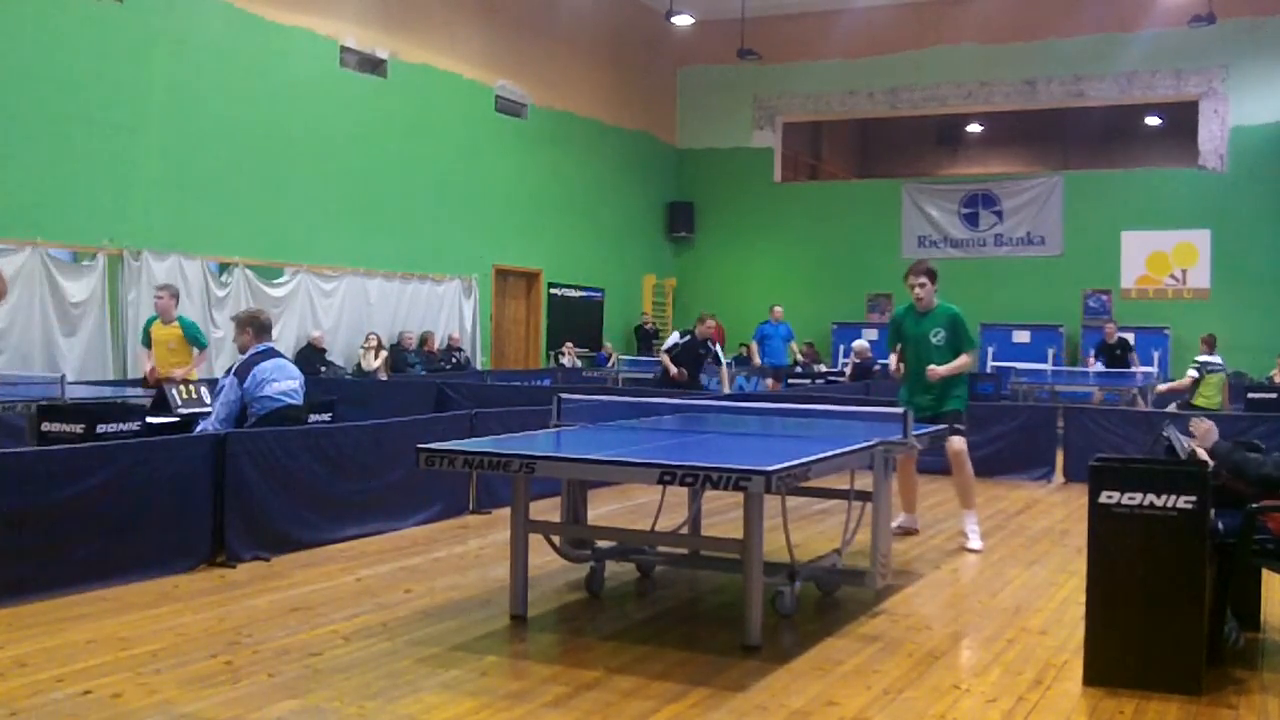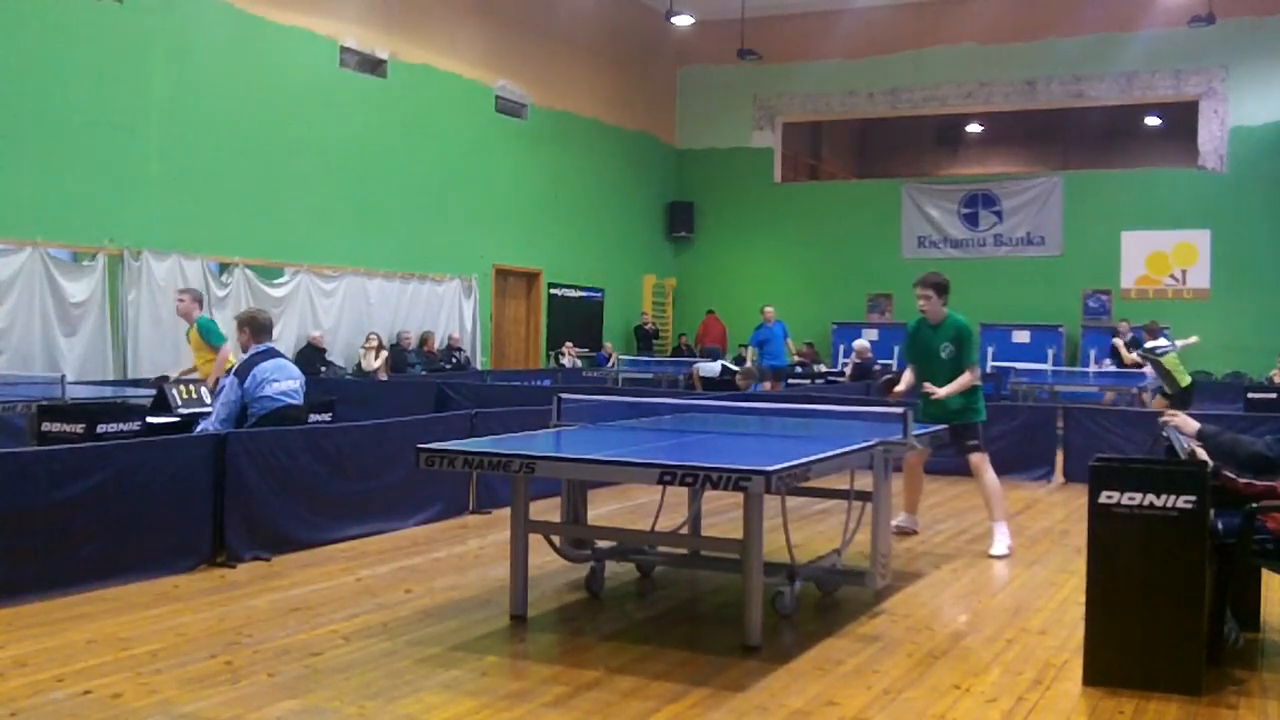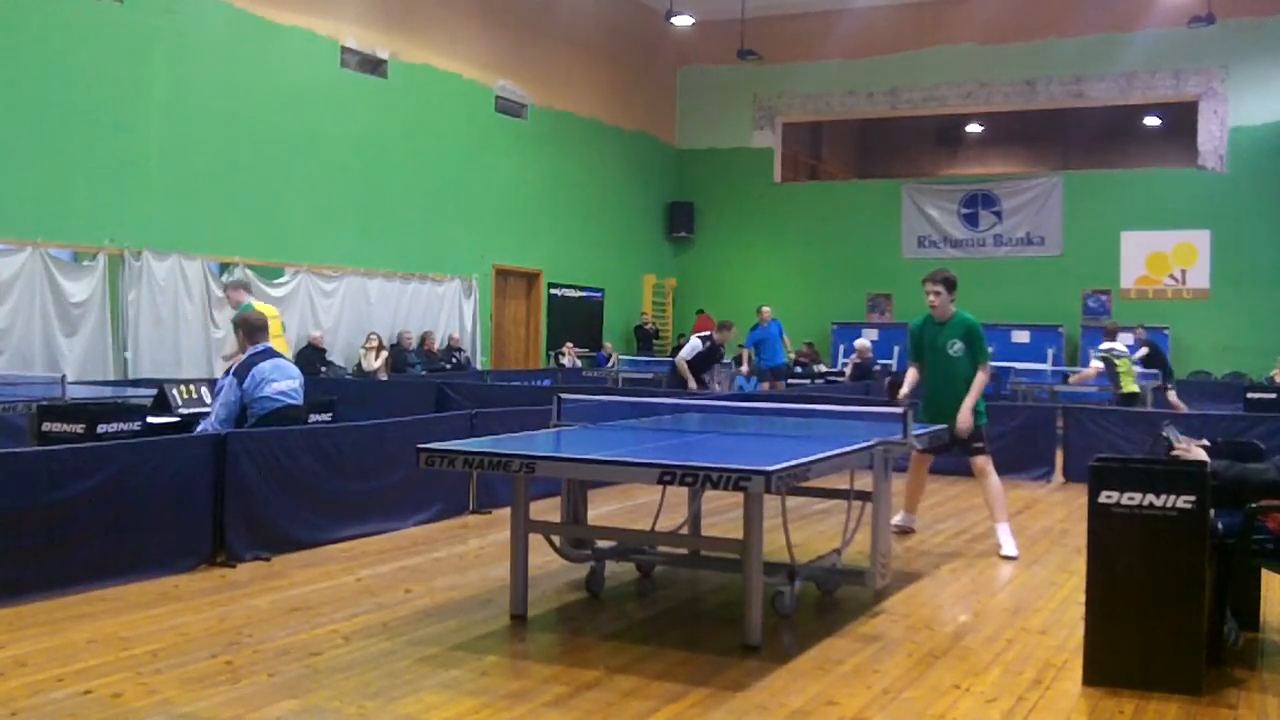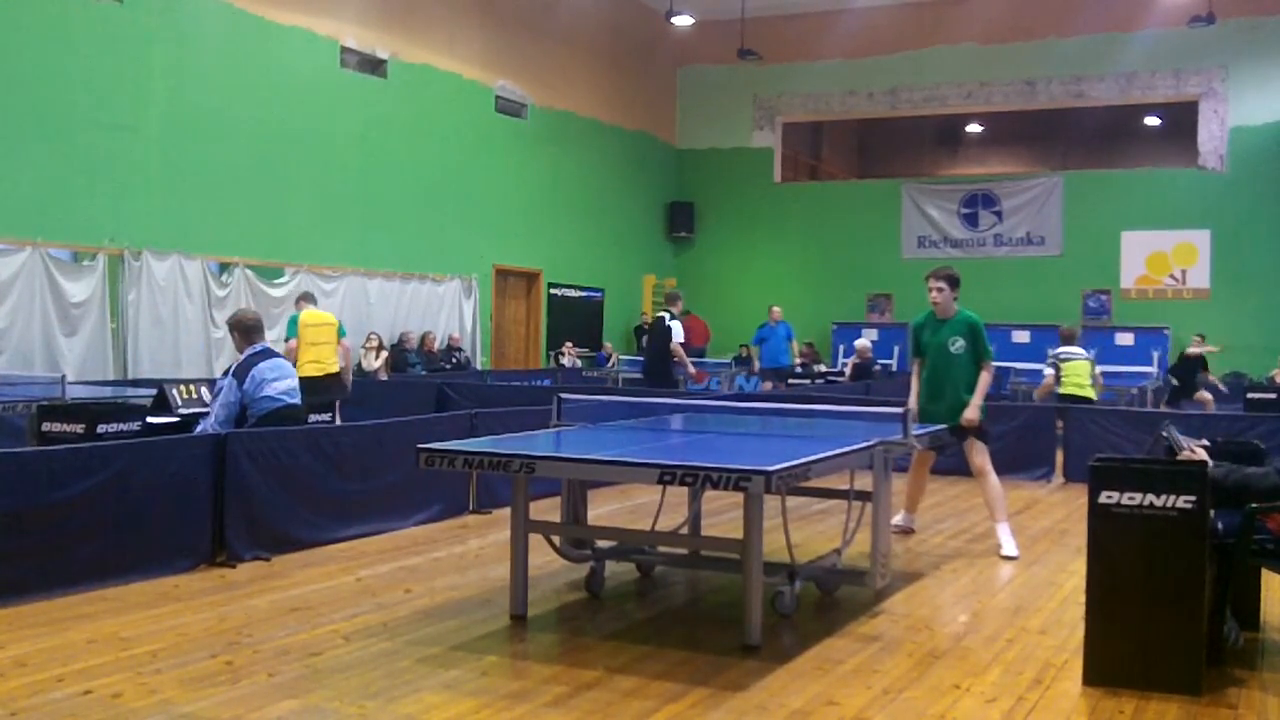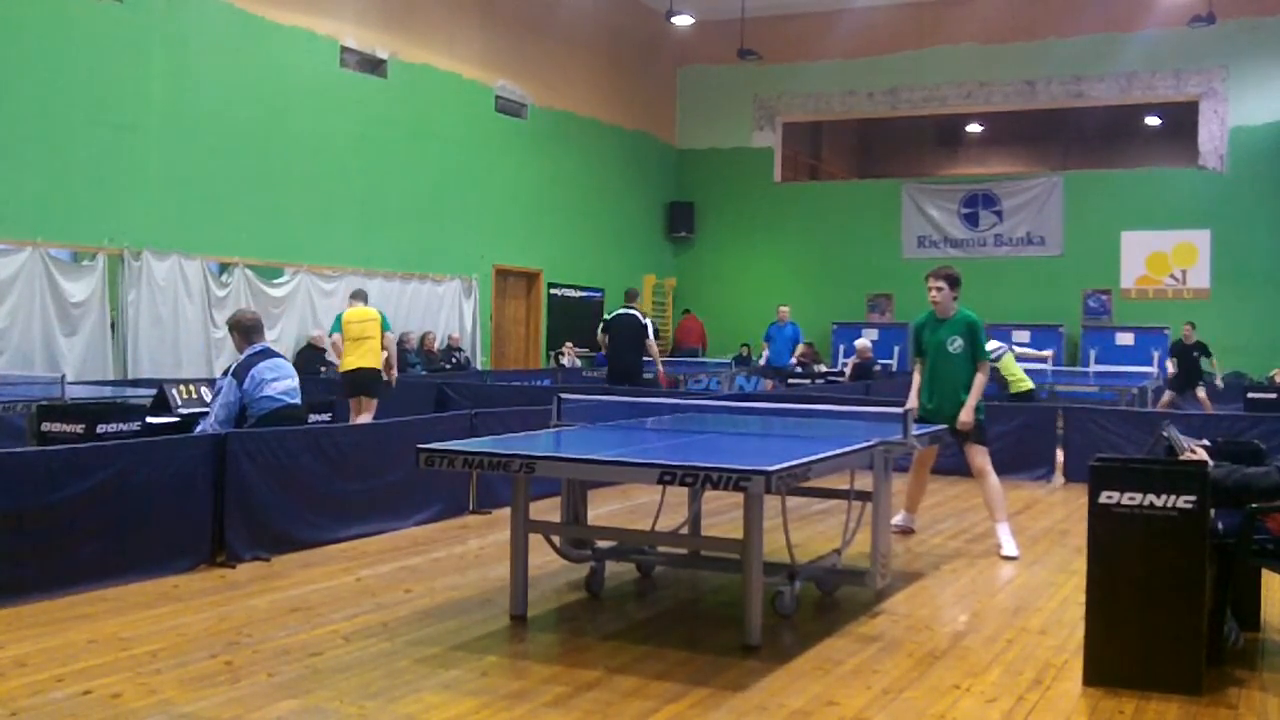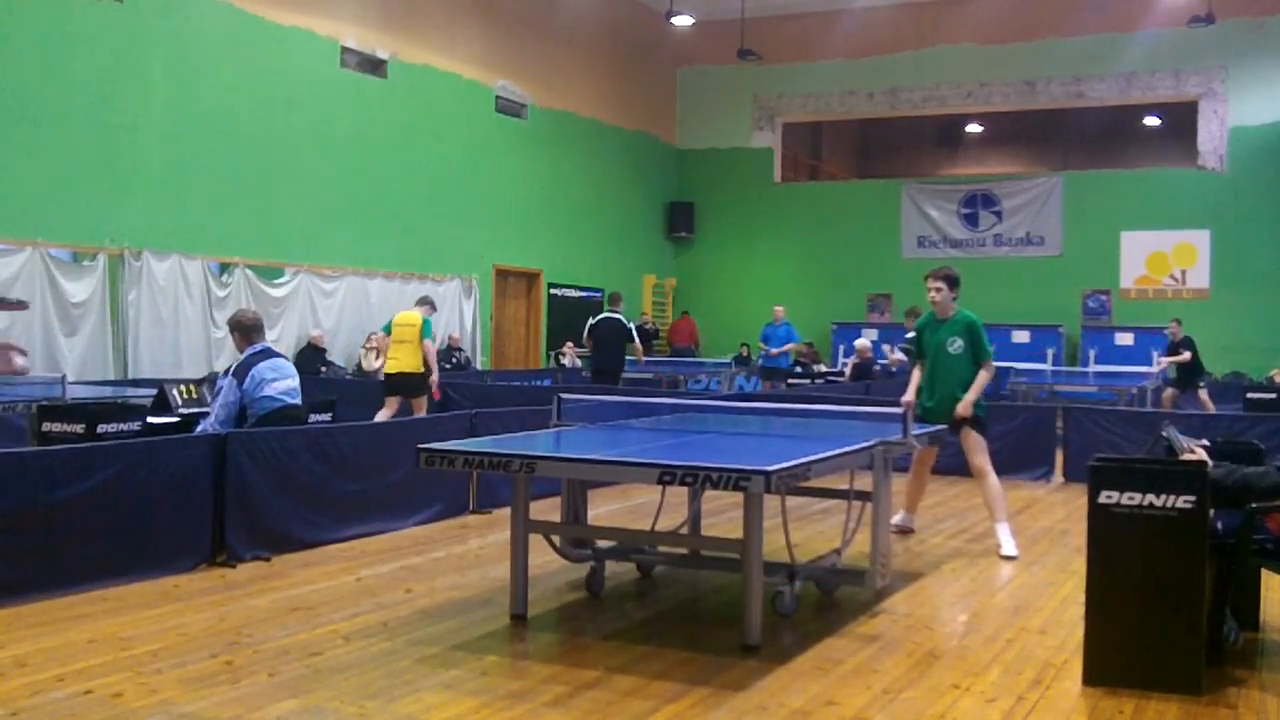
dt=0.4s
person 1, frame 1
left shoulder: (951, 315)
right shoulder: (900, 317)
left elbow: (968, 357)
right elbow: (895, 354)
left wrist: (943, 371)
right wrist: (895, 366)
left hip: (947, 397)
right hip: (913, 399)
left knee: (957, 450)
right knee: (905, 459)
left ankle: (970, 526)
right ankle: (909, 519)
person 1, frame 2
left shoulder: (961, 327)
right shoulder: (914, 329)
left elbow: (973, 374)
right elbow: (913, 367)
left wrist: (944, 392)
right wrist: (902, 386)
left hip: (965, 408)
right hip: (929, 409)
left knee: (979, 463)
right knee: (912, 460)
left ankle: (1001, 534)
right ankle: (909, 519)
person 1, frame 3
left shoulder: (969, 325)
right shoulder: (918, 327)
left elbow: (984, 370)
right elbow: (915, 366)
left wrist: (967, 407)
right wrist: (905, 389)
left hip: (966, 412)
right hip: (931, 411)
left knee: (983, 466)
right knee: (917, 463)
left ankle: (1005, 535)
right ankle: (907, 517)
person 1, frame 4
left shoulder: (971, 323)
right shoulder: (920, 325)
left elbow: (988, 368)
left wrist: (975, 404)
right wrist: (913, 398)
left hip: (965, 409)
right hip: (930, 409)
left knee: (982, 466)
right knee: (919, 463)
left ankle: (1004, 535)
right ankle: (907, 518)
person 1, frame 5
left shoulder: (970, 323)
right shoulder: (921, 325)
left elbow: (983, 369)
left wrist: (969, 406)
right wrist: (913, 396)
left hip: (964, 410)
right hip: (930, 408)
left knee: (982, 467)
right knee: (920, 463)
left ankle: (1004, 534)
right ankle: (907, 518)
person 1, frame 6
left shoulder: (969, 323)
right shoulder: (923, 326)
left elbow: (988, 367)
left wrist: (969, 399)
right wrist: (912, 390)
left hip: (965, 408)
right hip: (931, 407)
left knee: (981, 466)
right knee: (919, 463)
left ankle: (1004, 535)
right ankle: (906, 518)
